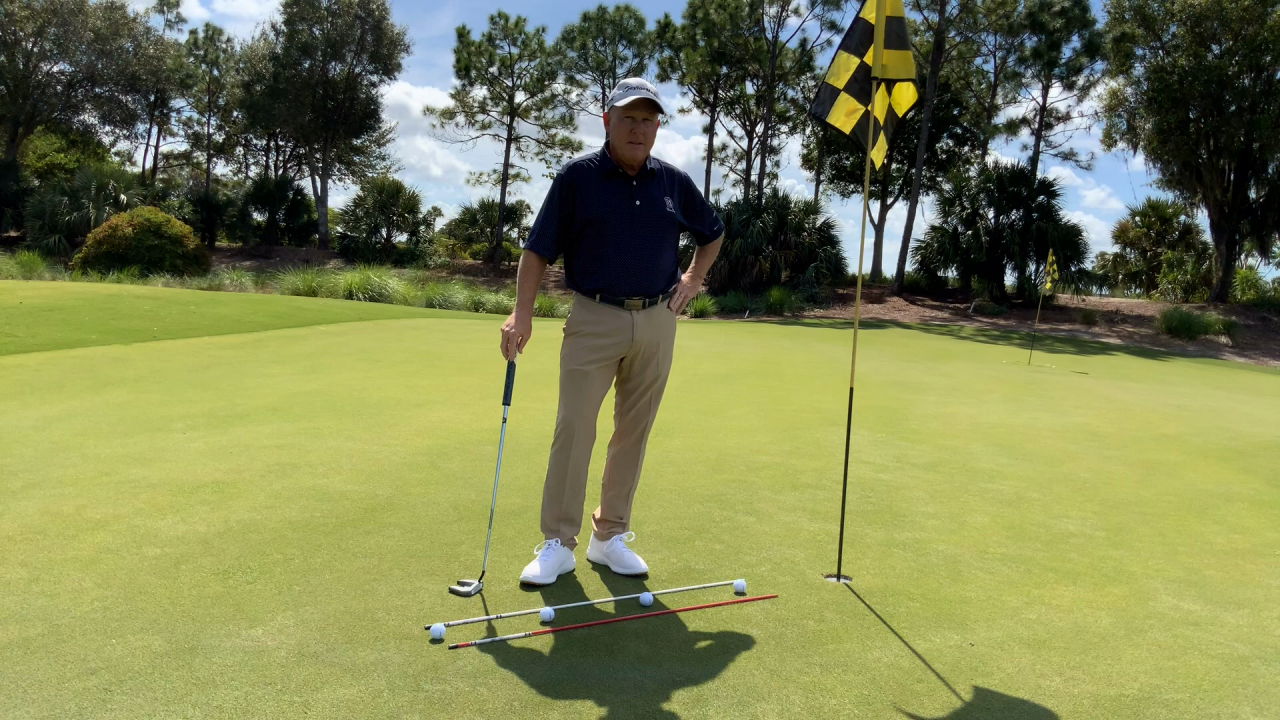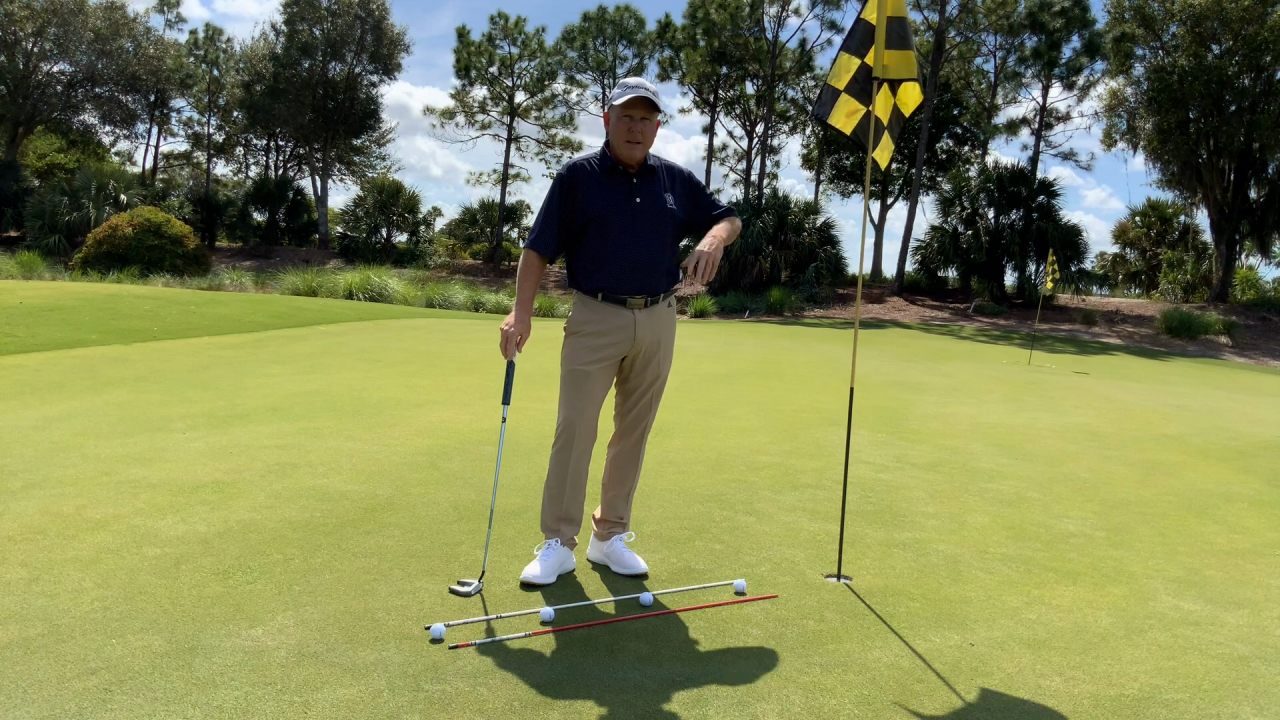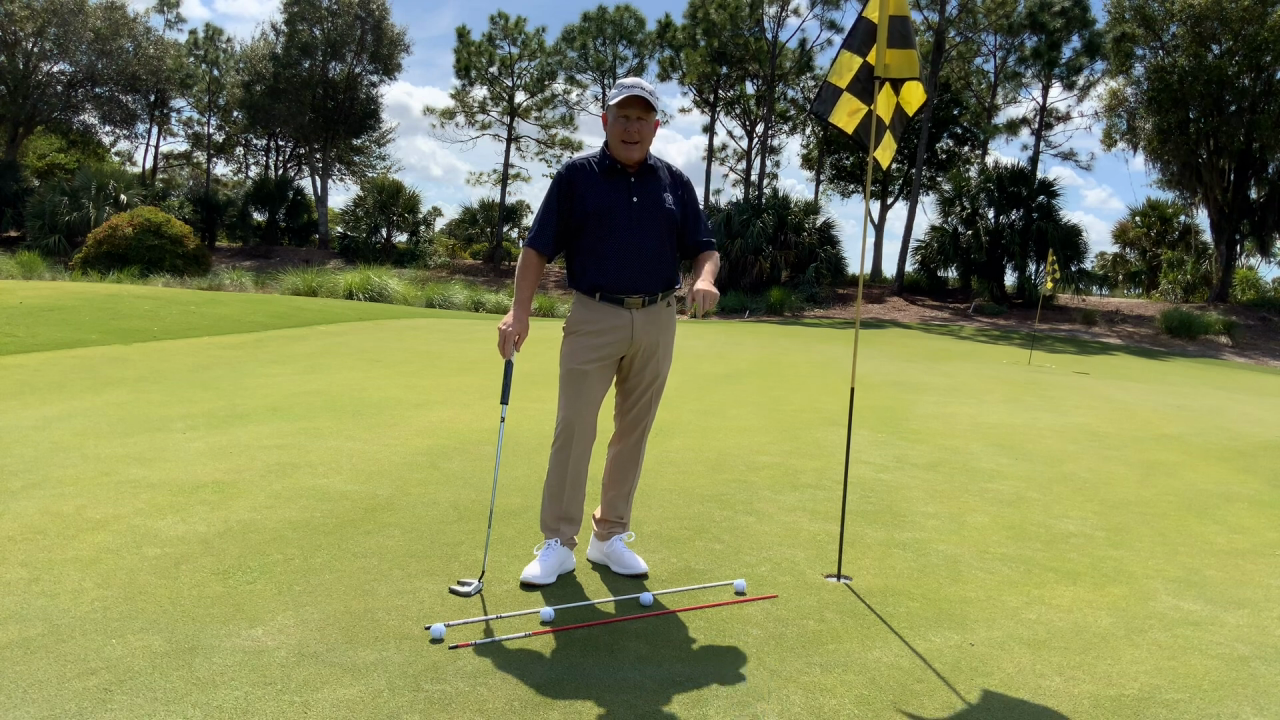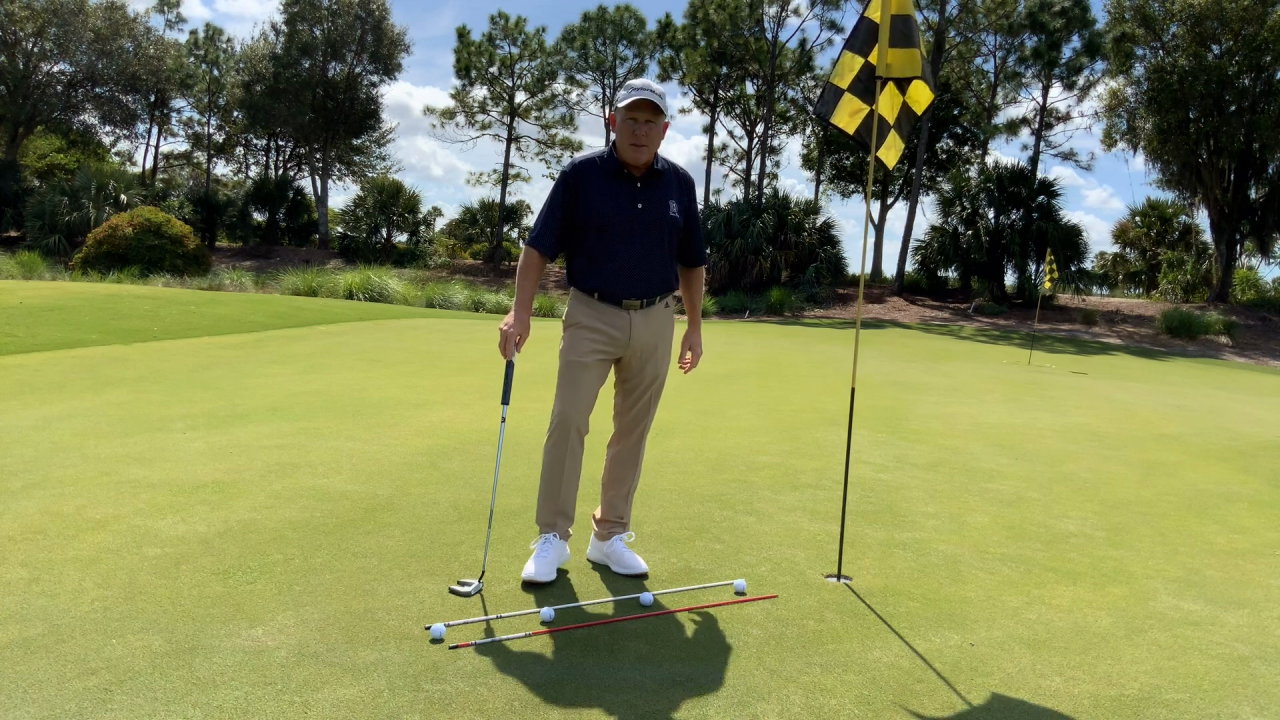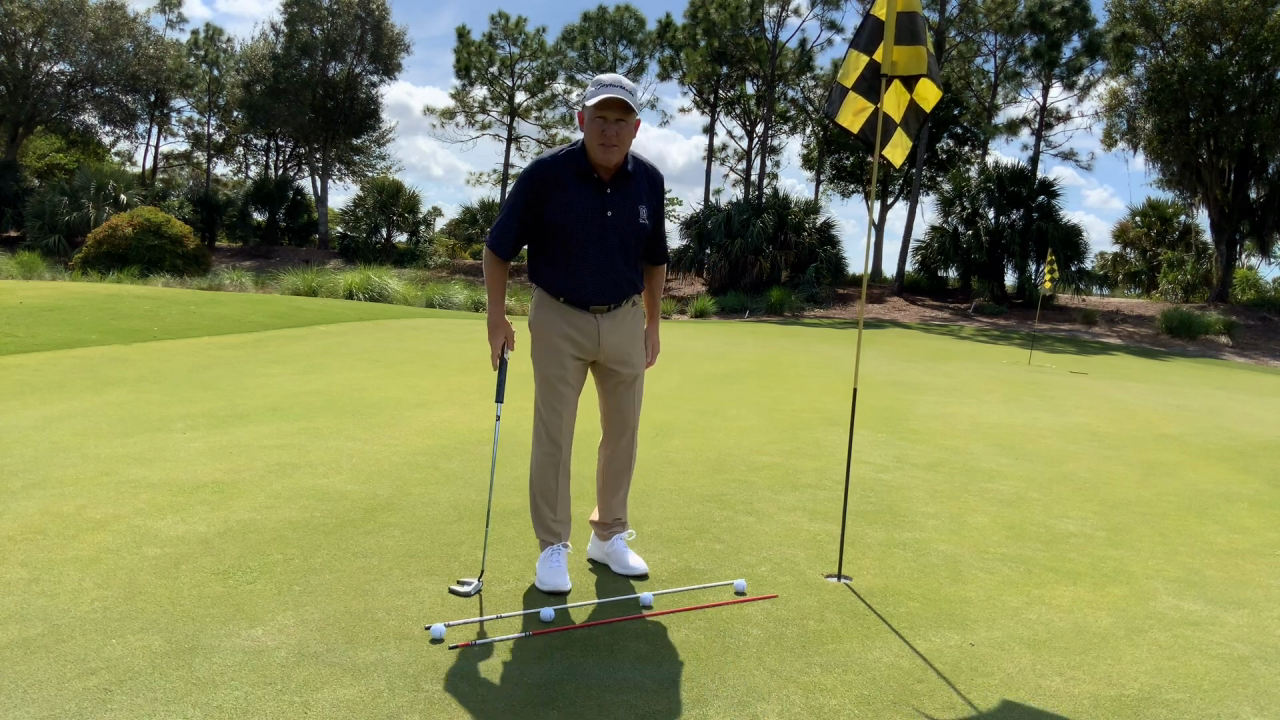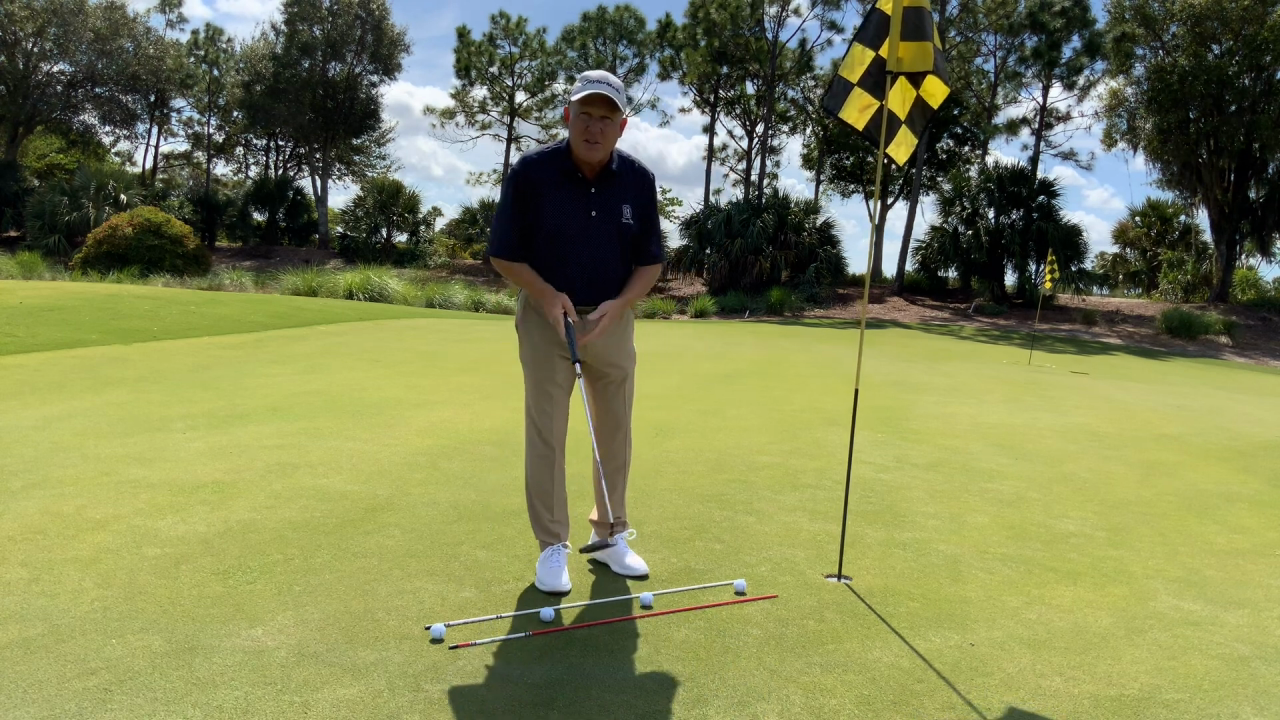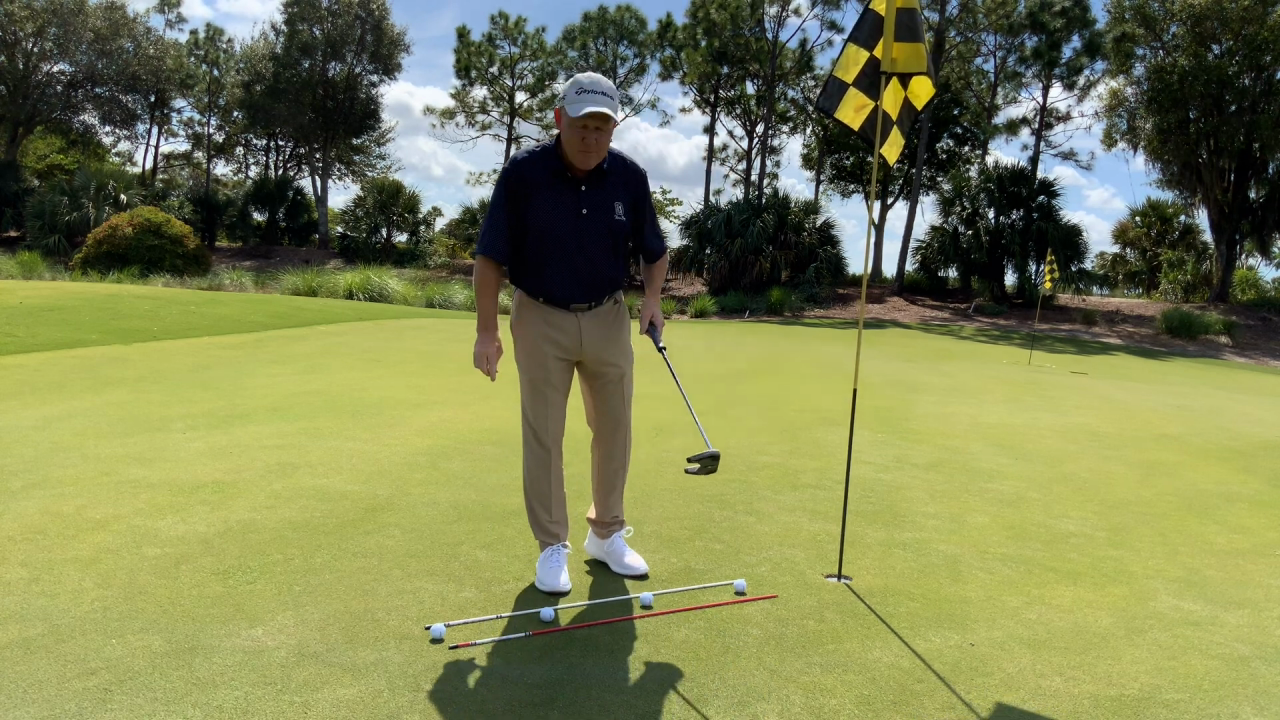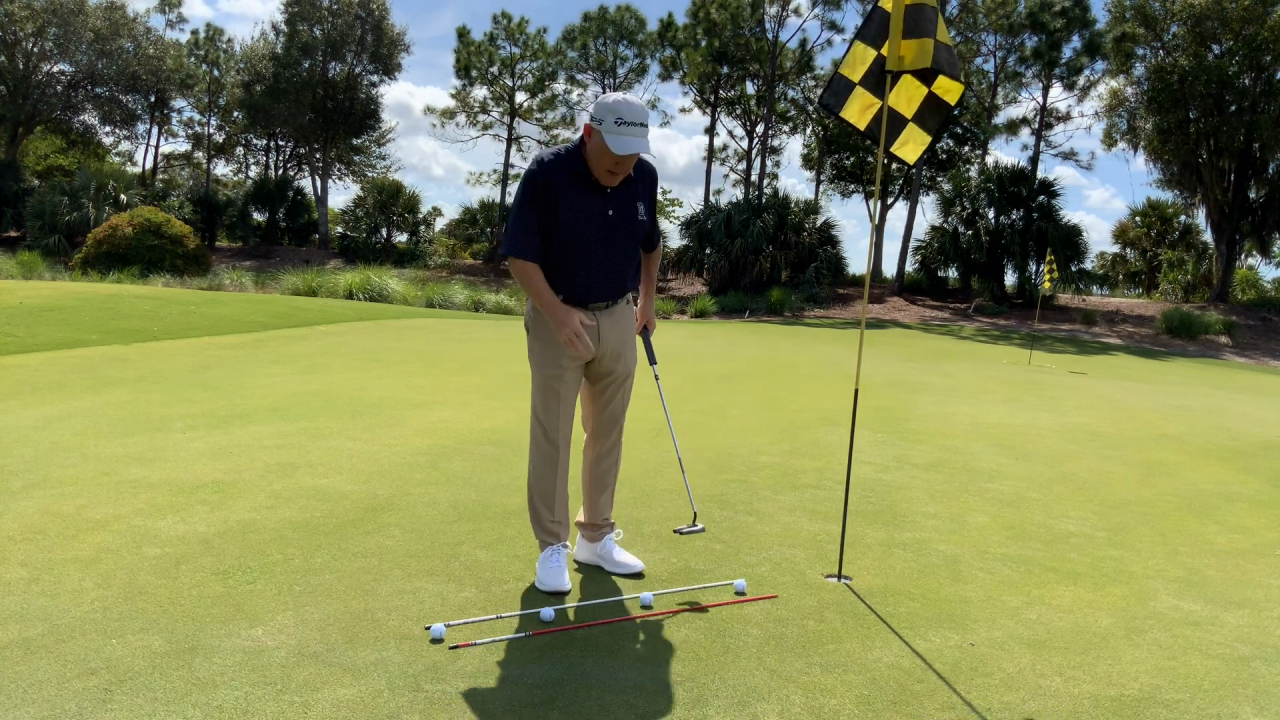
dt=0.7s
person 1, frame 1
left shoulder: (674, 181)
right shoulder: (576, 176)
left elbow: (713, 233)
right elbow: (538, 249)
left wrist: (694, 278)
right wrist: (521, 313)
left hip: (656, 321)
right hip: (594, 319)
left knee: (633, 432)
right knee: (574, 429)
left ankle: (610, 536)
right ankle: (557, 543)
person 1, frame 2
left shoulder: (675, 179)
right shoulder: (576, 176)
left elbow: (728, 220)
right elbow: (538, 249)
left wrist: (712, 241)
right wrist: (521, 312)
left hip: (657, 320)
right hip: (595, 318)
left knee: (633, 432)
right knee: (574, 429)
left ankle: (610, 535)
right ankle: (558, 543)
person 1, frame 3
left shoulder: (674, 181)
right shoulder: (575, 175)
left elbow: (702, 248)
right elbow: (537, 247)
left wrist: (705, 280)
right wrist: (518, 311)
left hip: (656, 320)
right hip: (593, 317)
left knee: (632, 432)
right knee: (573, 429)
left ankle: (610, 535)
right ankle: (557, 543)
person 1, frame 4
left shoulder: (679, 182)
right shoulder: (580, 175)
left elbow: (692, 262)
right elbow: (538, 247)
left wrist: (694, 328)
right wrist: (520, 312)
left hip: (654, 321)
right hip: (592, 316)
left knee: (632, 432)
right knee: (567, 420)
left ankle: (610, 536)
right ankle: (552, 536)
person 1, frame 5
left shoulder: (649, 180)
right shoulder: (544, 174)
left elbow: (654, 258)
right elbow: (499, 248)
left wrist: (653, 322)
right wrist: (496, 317)
left hip: (623, 320)
right hip: (558, 319)
left knee: (621, 431)
right knee: (554, 434)
left ankle: (609, 535)
right ankle: (553, 547)
person 1, frame 6
left shoulder: (638, 179)
right shoulder: (530, 172)
left elbow: (650, 260)
right elbow: (503, 254)
left wrist: (619, 305)
right wrist: (544, 293)
left hip: (609, 320)
right hip: (547, 318)
left knee: (614, 432)
right knee: (547, 435)
left ankle: (610, 535)
right ankle: (552, 547)
person 1, frame 7
left shoulder: (629, 176)
right shoulder: (522, 173)
left elbow: (653, 248)
right elbow: (490, 255)
left wrist: (653, 298)
right wrist: (487, 329)
left hip: (607, 318)
right hip: (541, 319)
left knee: (613, 429)
right knee: (544, 437)
left ankle: (607, 534)
right ankle: (552, 548)
person 1, frame 8
left shoulder: (644, 177)
right shoulder: (546, 174)
right elbow: (520, 256)
left wrist: (647, 300)
right wrist: (558, 317)
left hip: (617, 318)
right hip: (557, 319)
left knee: (607, 435)
right knee: (551, 435)
left ankle: (595, 536)
right ankle: (552, 546)
